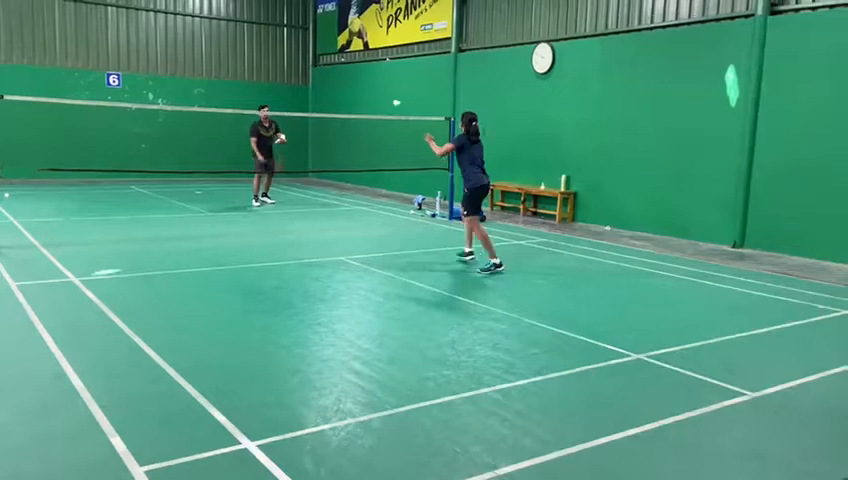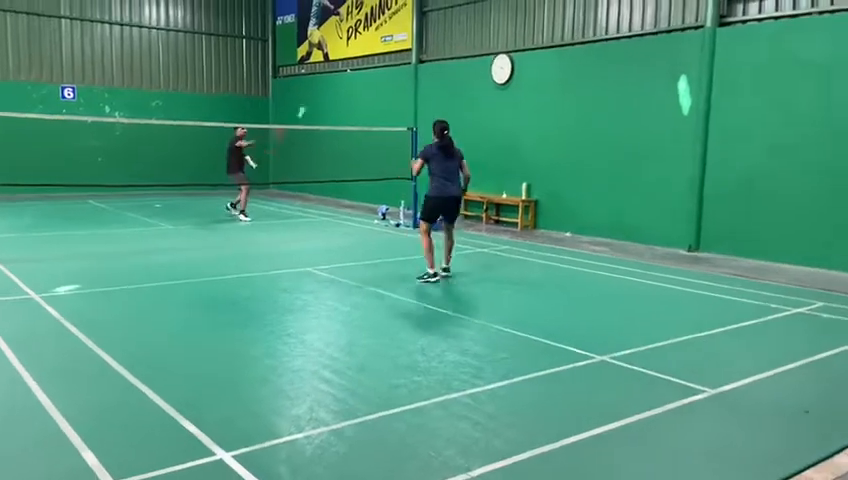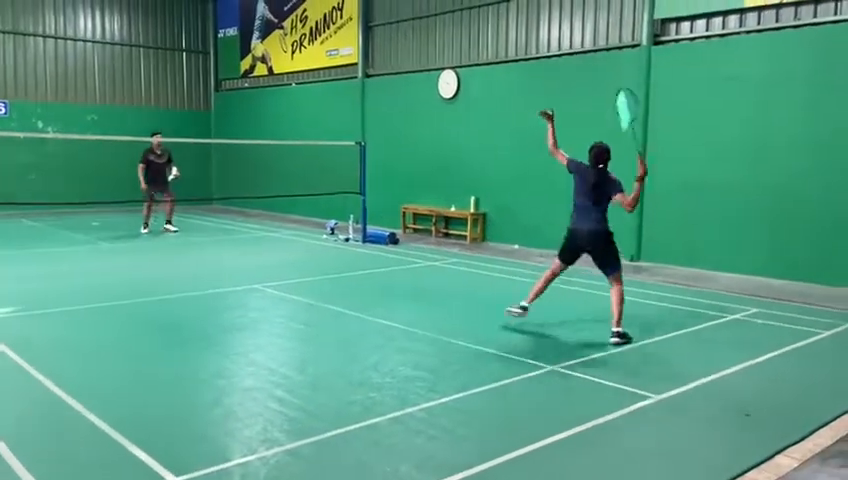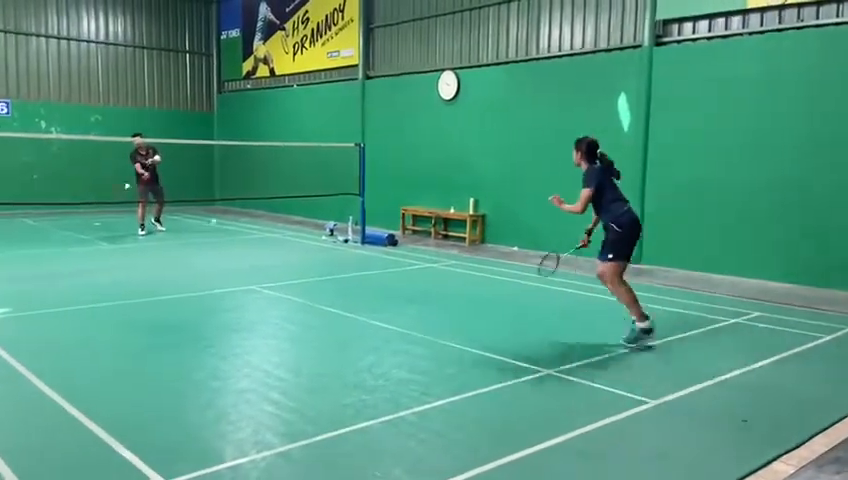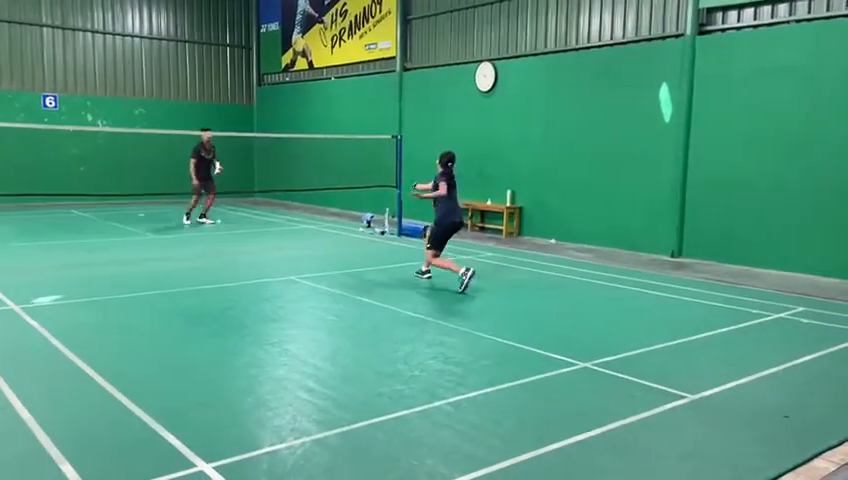
dt=1s
person 1, frame 1
left shoulder: (462, 138)
right shoulder: (476, 140)
left elbow: (441, 152)
left wrist: (431, 142)
left hip: (474, 185)
right hip: (482, 183)
left knee: (474, 225)
right knee: (468, 217)
left ankle: (495, 261)
right ankle: (468, 250)
person 1, frame 2
left shoulder: (429, 149)
right shoulder: (456, 151)
left elbow: (415, 172)
right elbow: (467, 175)
left wrist: (414, 164)
right wrist: (463, 190)
left hip: (436, 196)
right hip: (454, 197)
left knee: (425, 232)
right knee: (449, 231)
left ankle: (431, 272)
right ankle: (446, 267)
person 1, frame 3
left shoulder: (579, 169)
right shoulder: (611, 182)
left elbow: (553, 149)
right elbow: (630, 206)
left wrist: (550, 123)
right wrist: (640, 179)
left hip: (576, 233)
right hip: (599, 236)
left knee: (553, 272)
right knee: (616, 284)
left ankle: (525, 304)
right ankle: (617, 330)
person 1, frame 4
left shoulder: (593, 173)
right shoulder: (597, 171)
left elbow: (580, 208)
left wrist: (561, 204)
right wrist: (589, 231)
left hip: (624, 226)
right hip: (619, 226)
left knee: (612, 278)
right knee: (603, 274)
left ankle: (643, 324)
right ankle: (640, 320)
person 1, frame 5
left shoulder: (441, 176)
right shoulder: (448, 177)
left elbow: (442, 192)
right elbow: (430, 187)
left wrist: (423, 196)
right wrist: (416, 187)
left hip: (445, 221)
right hip: (456, 220)
left knee: (432, 258)
right knee: (431, 234)
left ankle: (464, 272)
right ankle: (425, 269)
